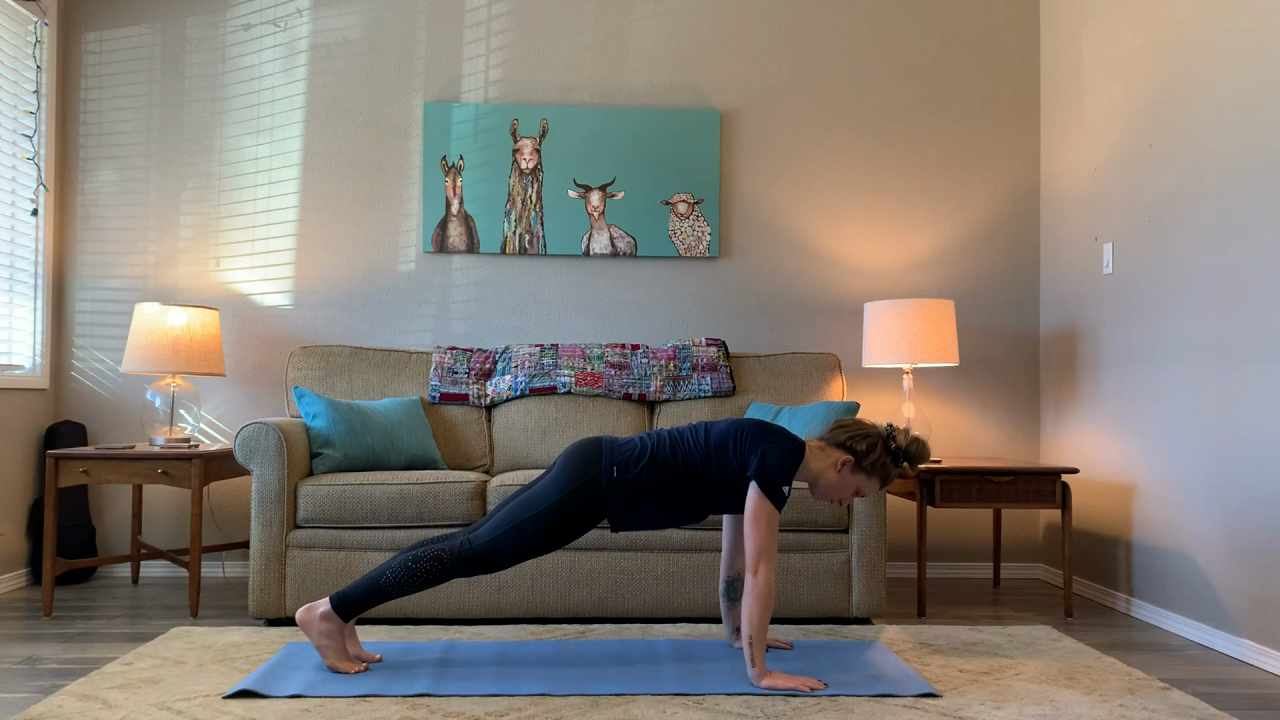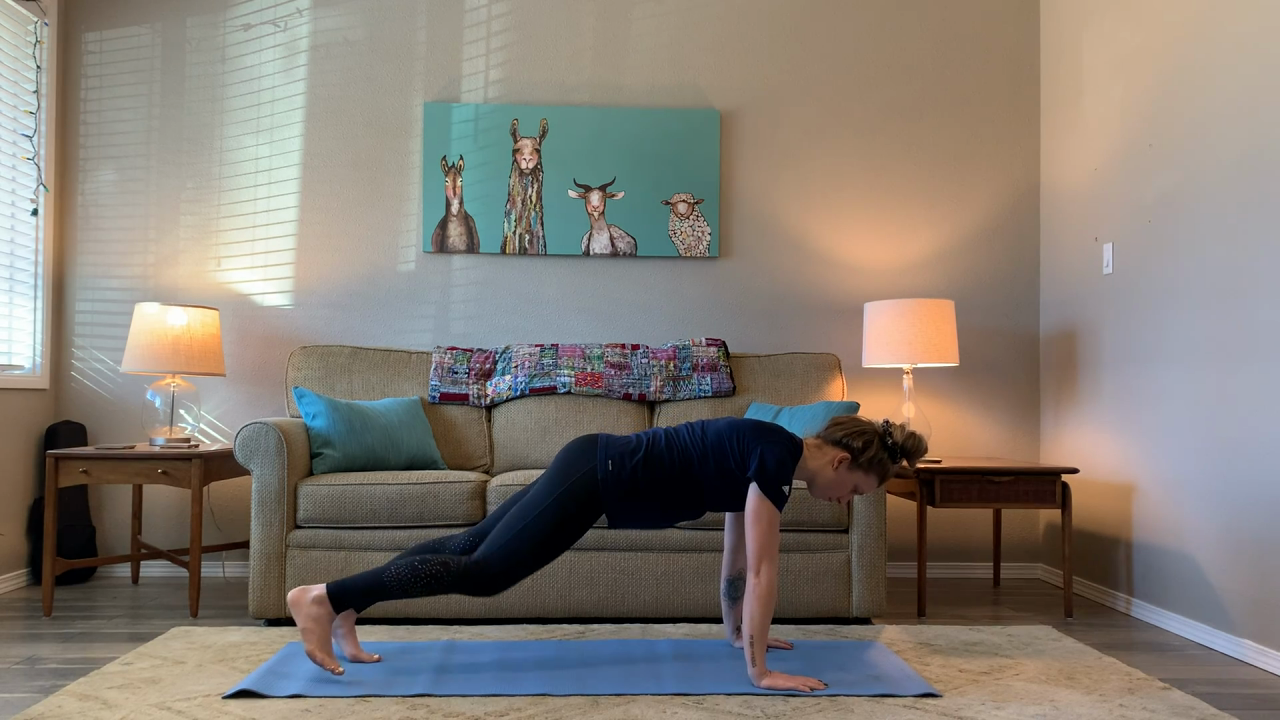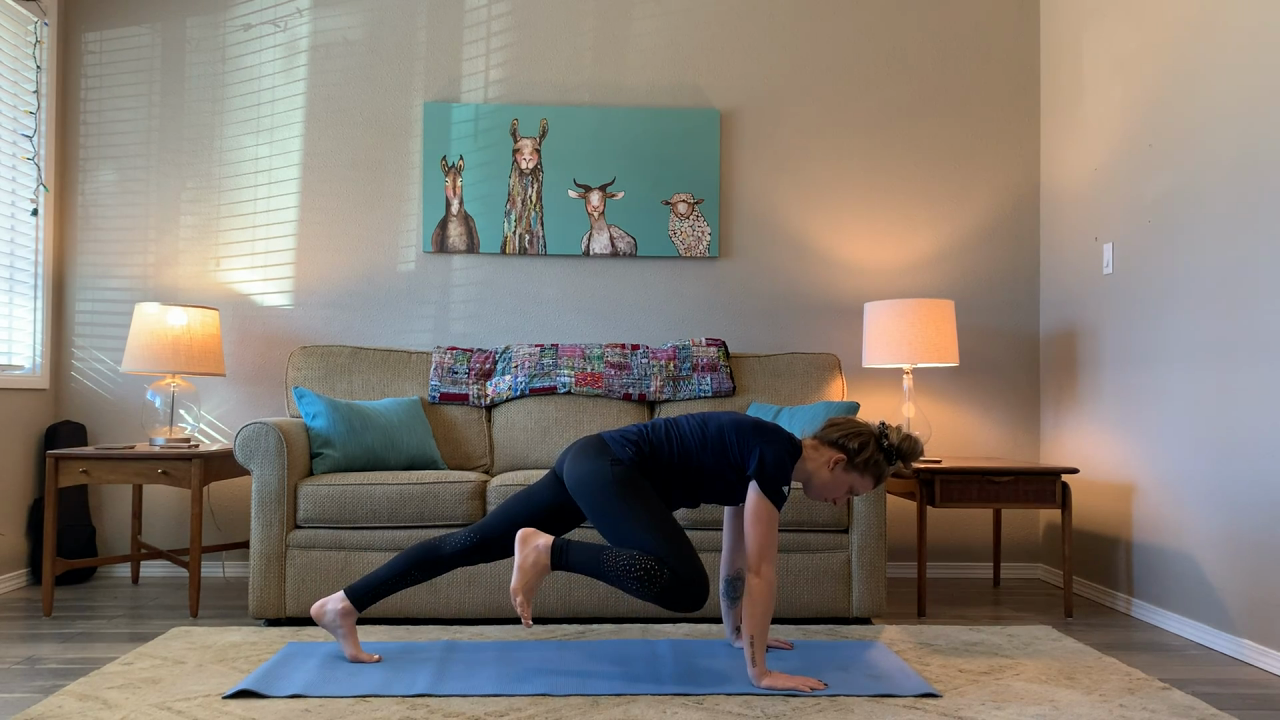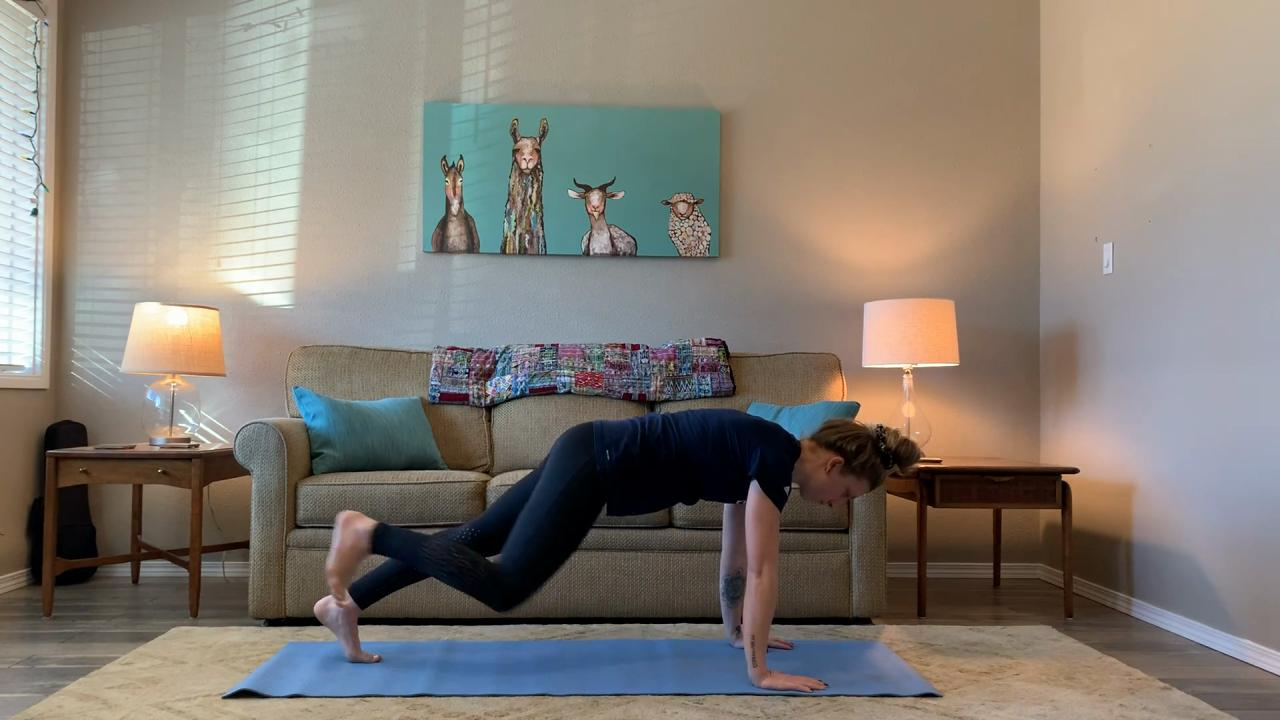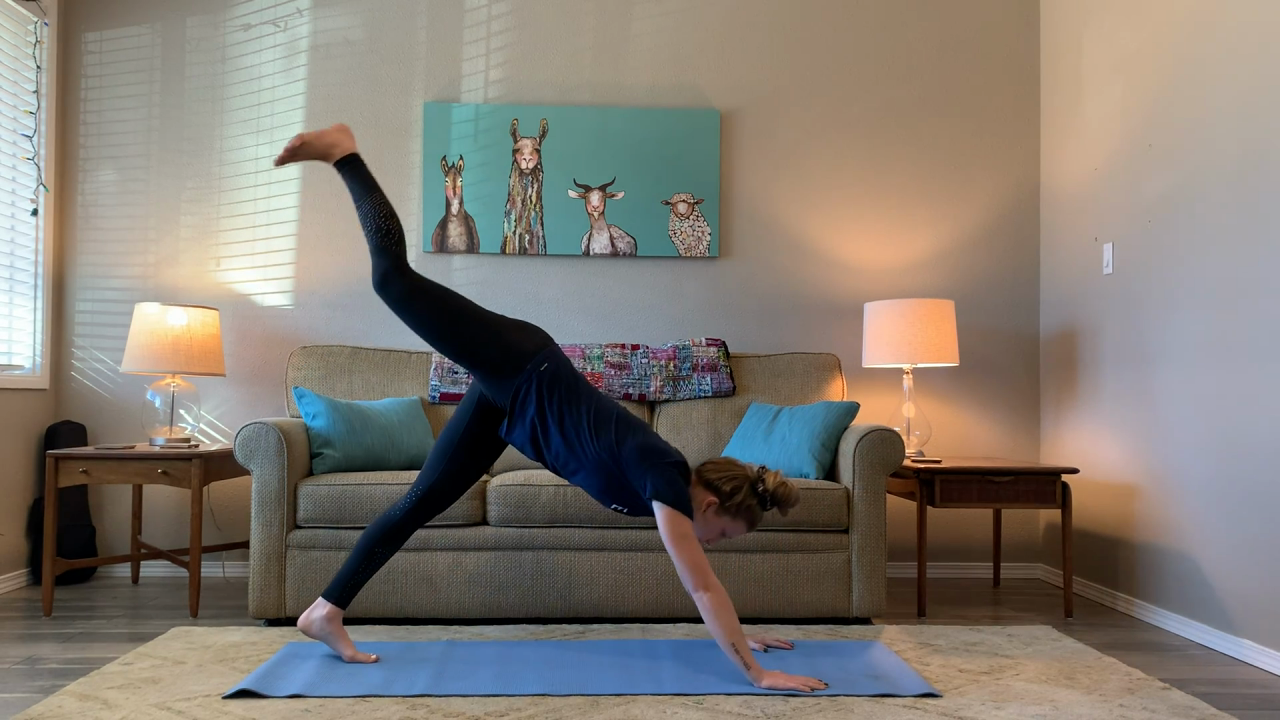
dt=1s
person 1, frame 1
left shoulder: (763, 458)
right shoulder: (778, 454)
left elbow: (734, 557)
right elbow: (758, 569)
left wrist: (736, 630)
right wrist: (759, 669)
left hip: (595, 472)
right hip: (594, 480)
left knee: (470, 542)
right knee: (469, 553)
left ankle: (344, 610)
right ankle: (328, 613)
person 1, frame 2
left shoulder: (764, 457)
right shoulder: (778, 454)
left elbow: (737, 556)
right elbow: (761, 570)
left wrist: (738, 631)
right wrist: (760, 670)
left hip: (592, 471)
right hip: (593, 476)
left knee: (473, 543)
right knee: (482, 568)
left ankle: (343, 608)
right ankle: (322, 597)
person 1, frame 3
left shoulder: (760, 457)
right shoulder: (777, 455)
left elbow: (735, 556)
right elbow: (759, 569)
left wrist: (738, 631)
right wrist: (760, 669)
left hip: (590, 464)
right hip: (604, 465)
left knee: (470, 543)
right knee: (683, 586)
left ankle: (340, 605)
right ankle: (547, 549)
person 1, frame 4
left shoulder: (760, 459)
right shoulder: (776, 457)
left elbow: (737, 559)
right elbow: (762, 571)
left wrist: (737, 631)
right wrist: (760, 668)
left hip: (593, 460)
right hip: (595, 463)
left knee: (475, 541)
right knee: (500, 586)
left ankle: (344, 603)
right ankle: (369, 533)
person 1, frame 5
left shoulder: (680, 487)
right shoulder: (665, 482)
left elbow: (700, 585)
right elbow: (703, 585)
left wrist: (739, 638)
right wrist: (756, 673)
left hip: (513, 395)
right hip: (519, 372)
left knee: (422, 502)
right knee: (393, 276)
left ankle: (324, 612)
right ankle: (343, 154)
